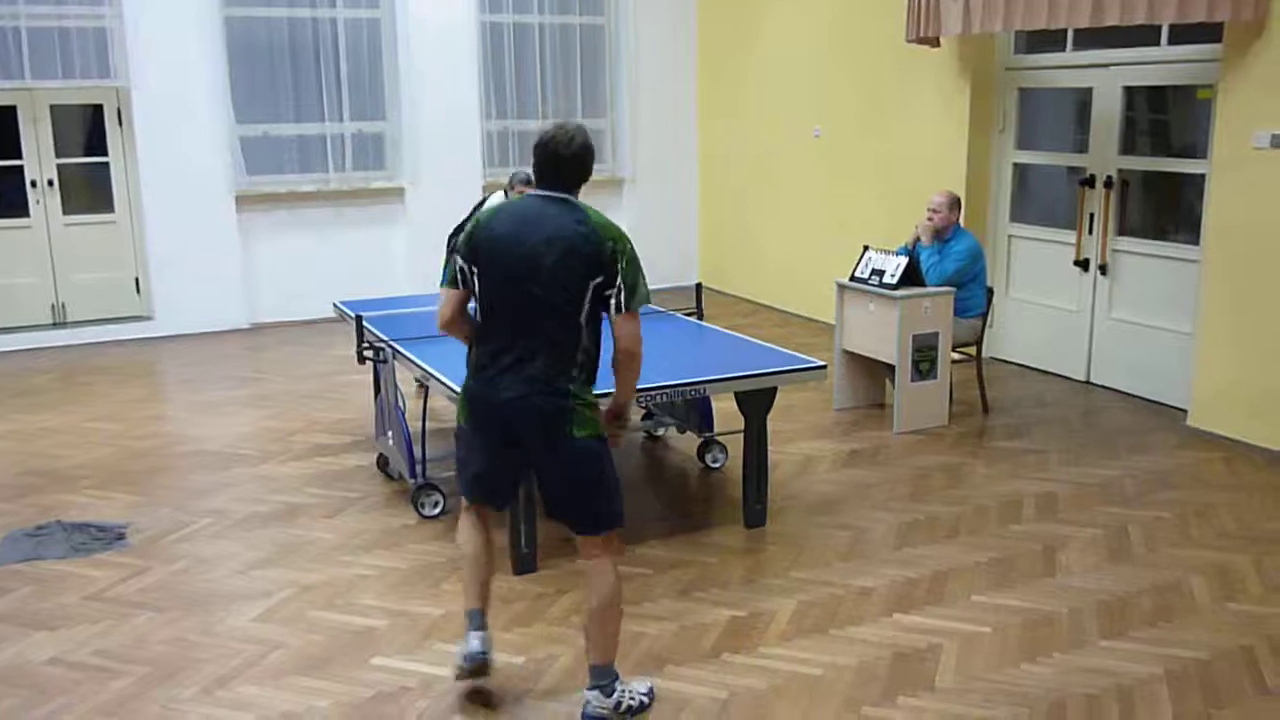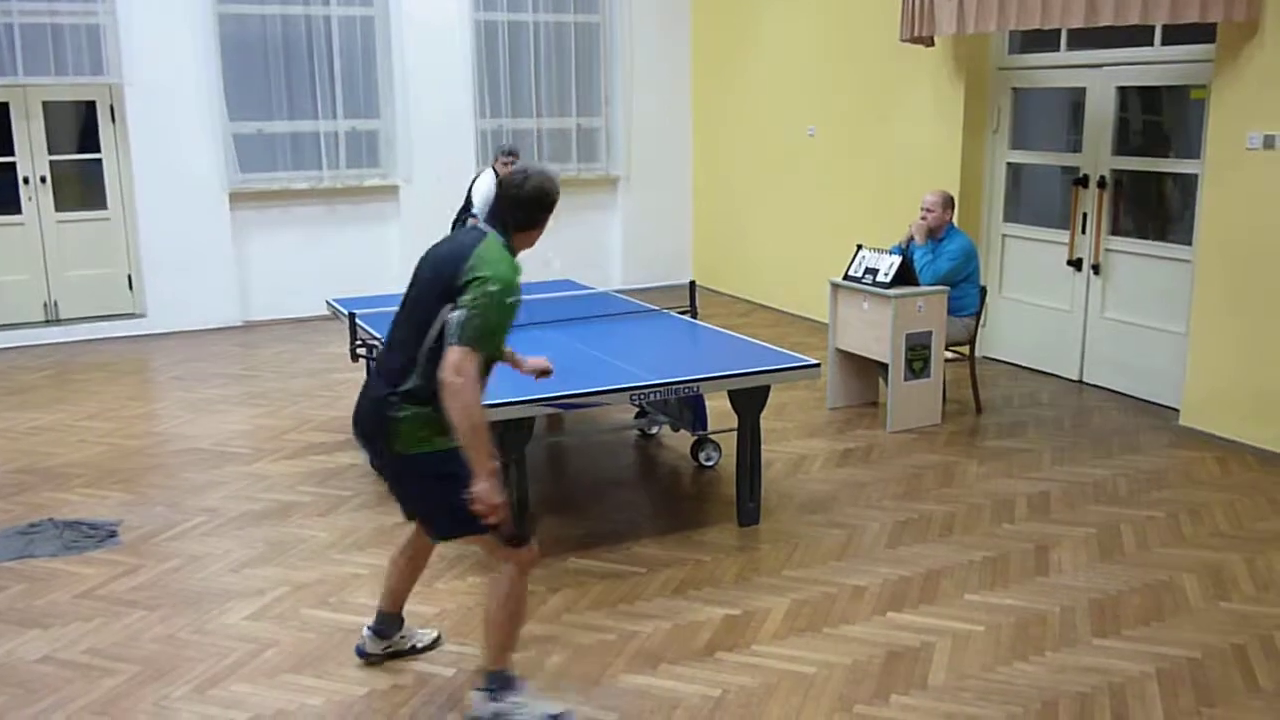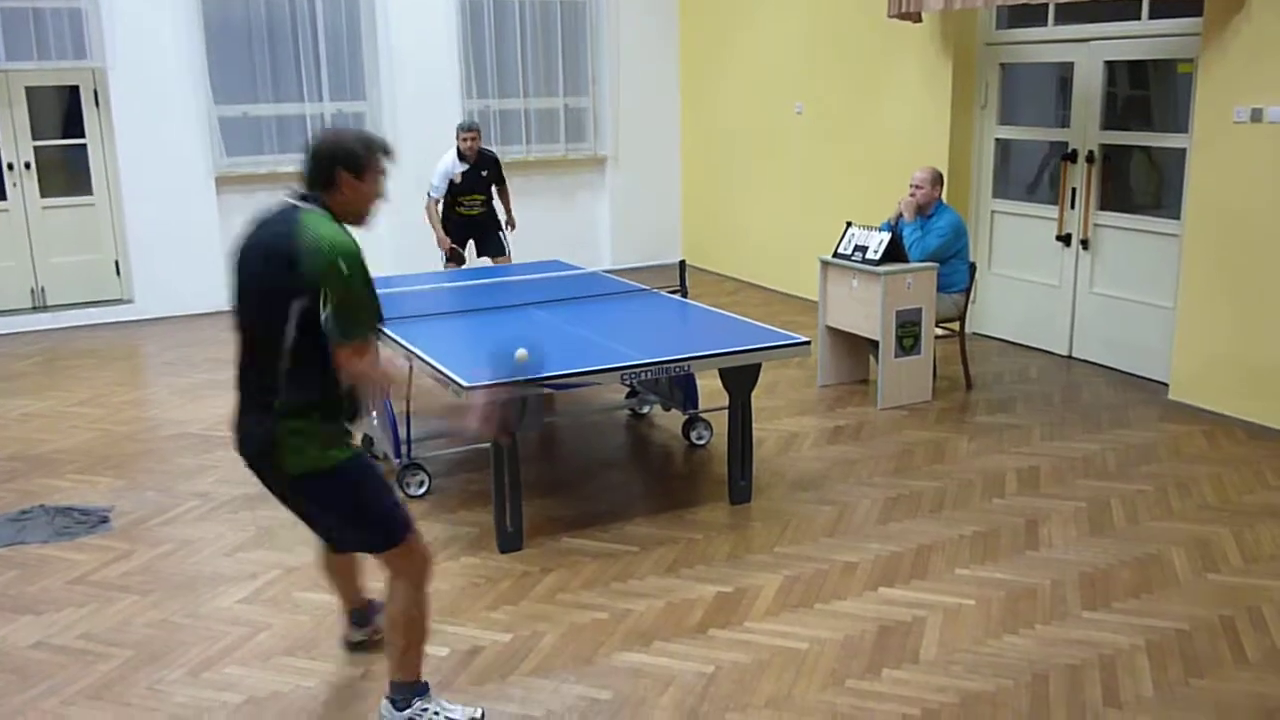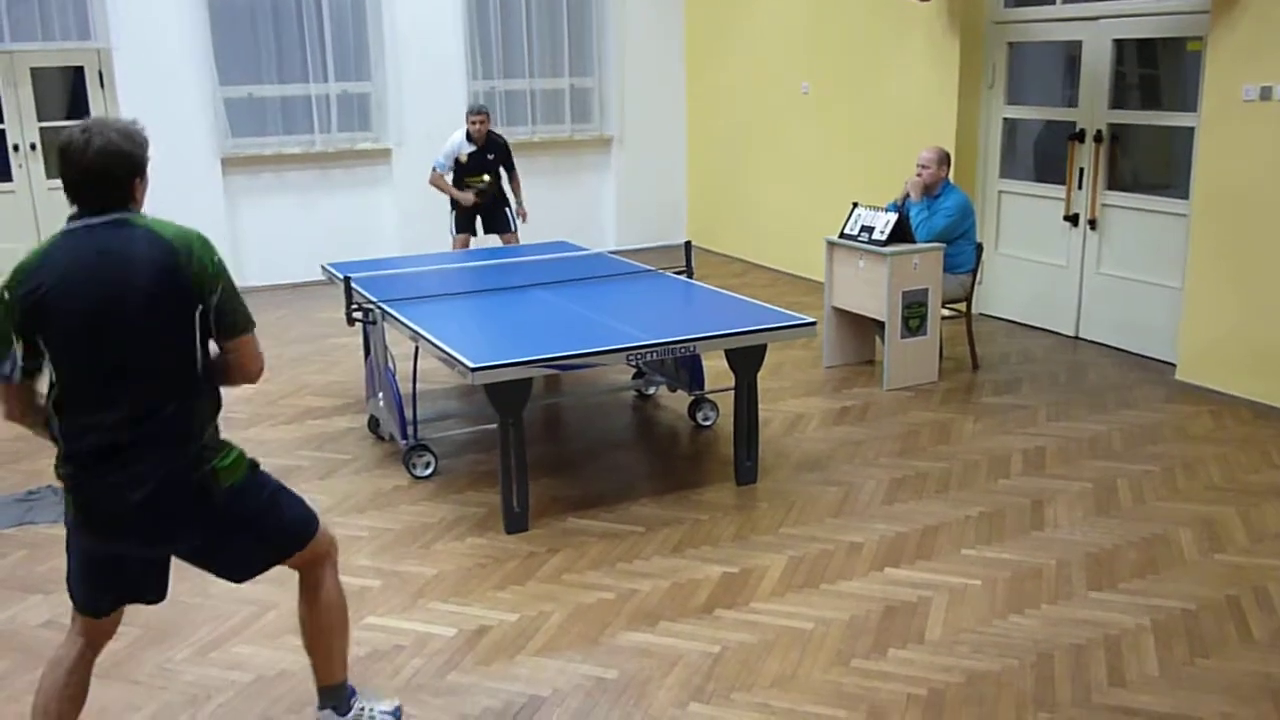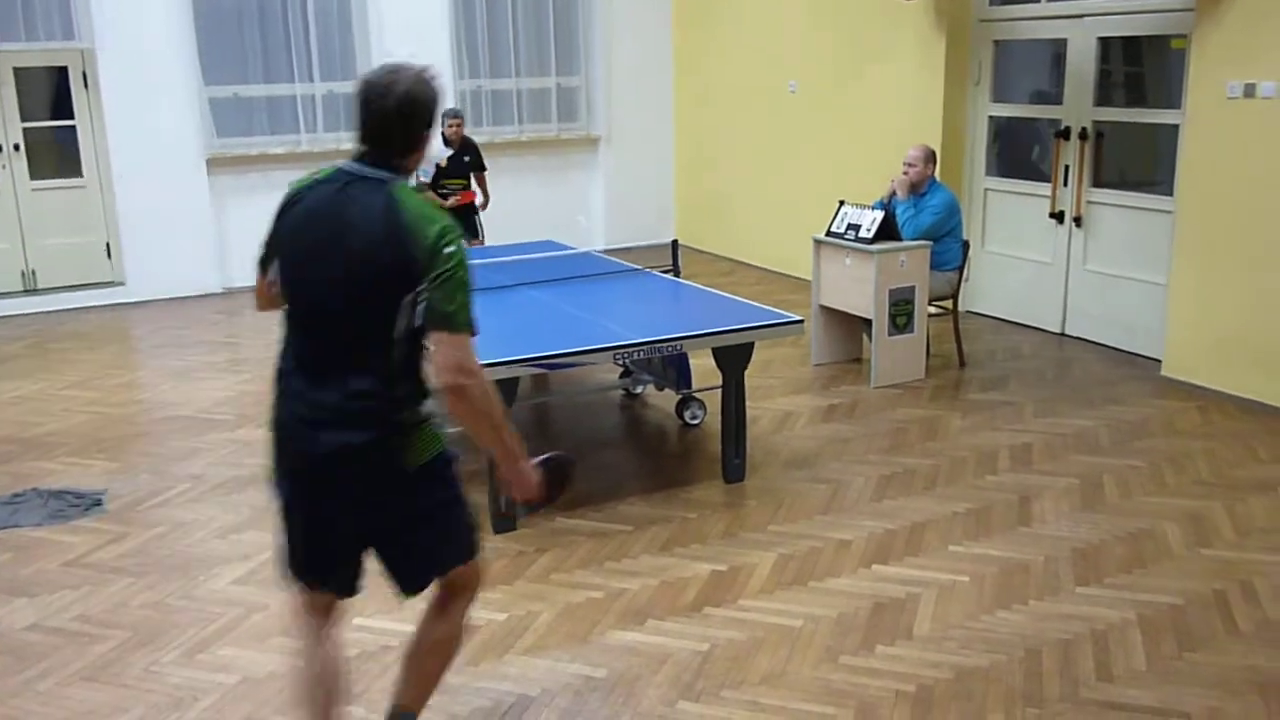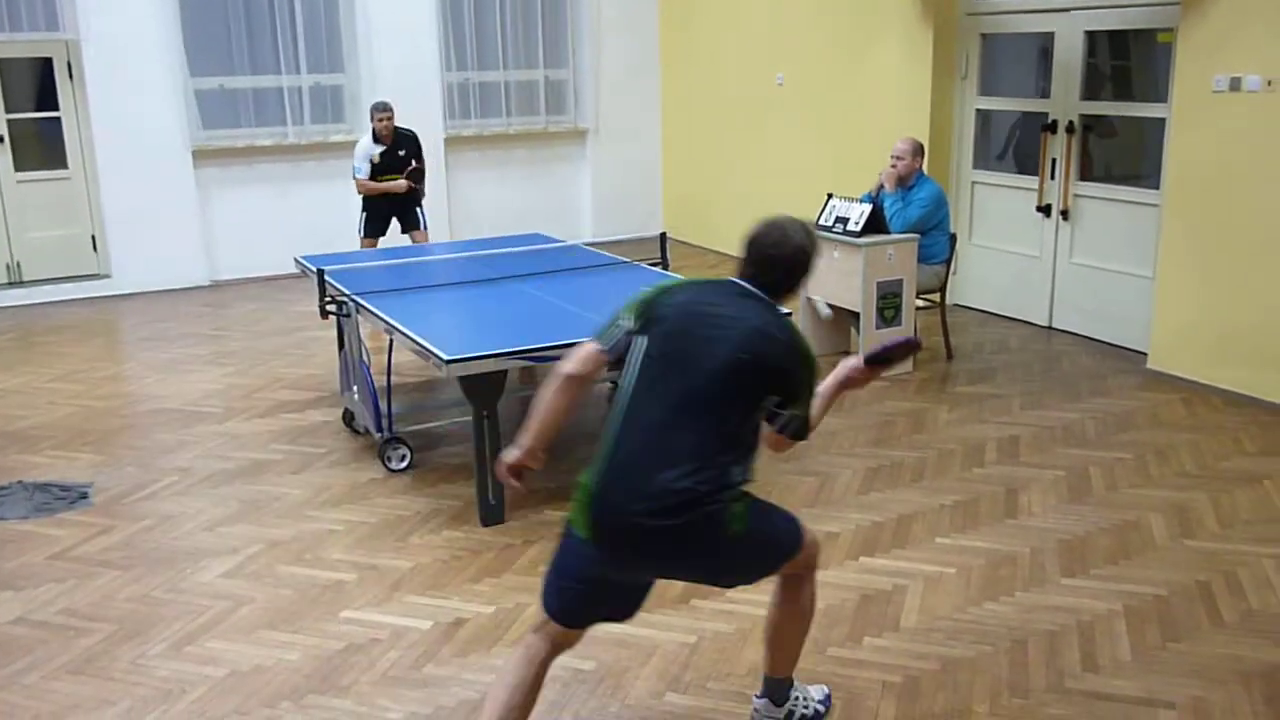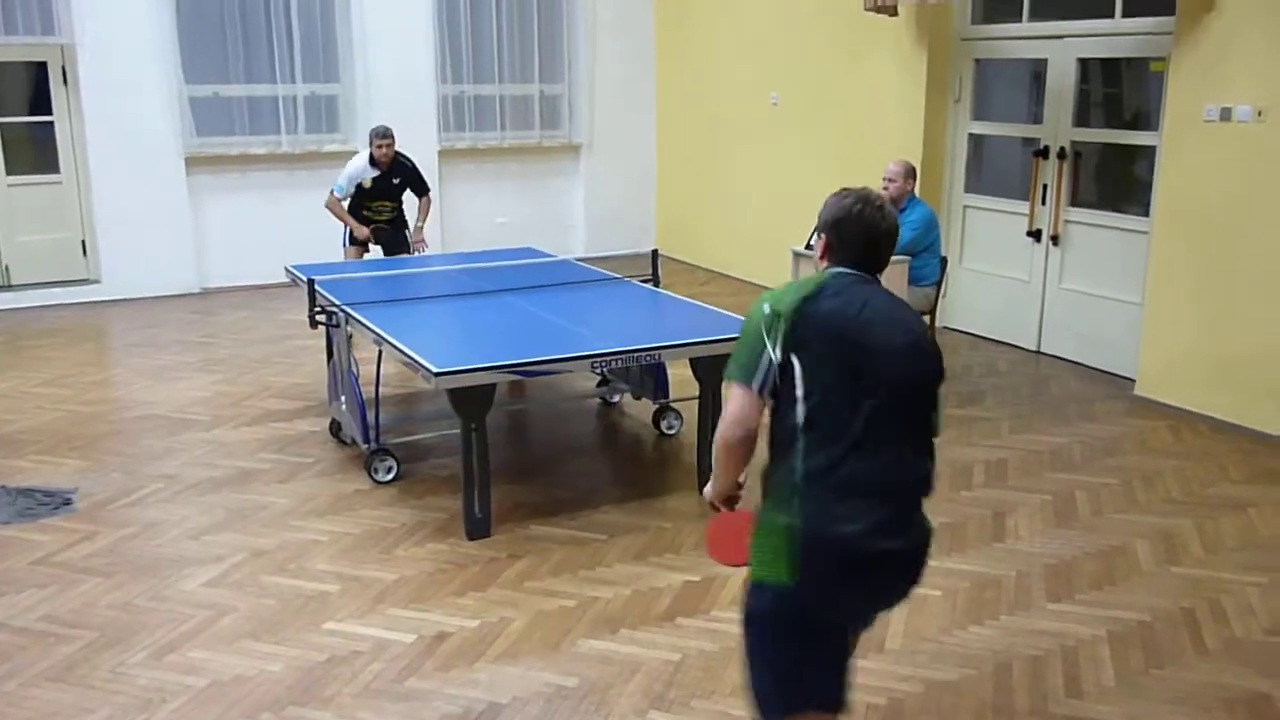
dt=0.5s
person 1, frame 1
left shoulder: (484, 224)
right shoulder: (607, 238)
left elbow: (449, 318)
right elbow: (627, 346)
right wrist: (622, 403)
left hip: (487, 402)
right hip: (564, 410)
left knee: (475, 514)
right knee: (601, 548)
left ankle: (475, 634)
person 1, frame 2
left shoulder: (457, 243)
right shoulder: (497, 276)
right elbow: (457, 376)
left wrist: (517, 360)
right wrist: (485, 475)
left hip: (381, 414)
right hip: (414, 427)
left knee: (430, 520)
right knee: (517, 550)
left ankle: (384, 632)
person 1, frame 3
left shoulder: (265, 230)
right shoulder: (331, 247)
right elbow: (359, 372)
left hip: (260, 432)
right hip: (306, 443)
left knee: (341, 527)
right knee: (408, 558)
left ankle: (360, 617)
person 1, frame 4
right shoulder: (185, 249)
right elbow: (247, 365)
left hip: (95, 492)
right hip: (195, 476)
left knee: (88, 632)
right knee: (319, 554)
person 1, frame 5
left shoulder: (301, 200)
right shoulder: (430, 230)
left elbow: (270, 295)
right elbow: (455, 378)
right wrist: (512, 463)
left hip: (300, 448)
right hip: (393, 451)
left knee: (317, 614)
right knee: (460, 584)
person 1, frame 6
left shoulder: (667, 297)
right shoulder: (787, 349)
left elbow: (574, 373)
right elbow: (783, 438)
left wrist: (524, 446)
right wrist: (837, 381)
left hip: (607, 512)
right hip: (697, 521)
left knee: (545, 638)
right knee: (802, 556)
person 1, frame 7
left shoulder: (787, 305)
right shoulder: (917, 332)
left elbow: (736, 429)
left wrist: (723, 486)
left hip: (804, 543)
right hip: (899, 547)
right knee: (840, 613)
